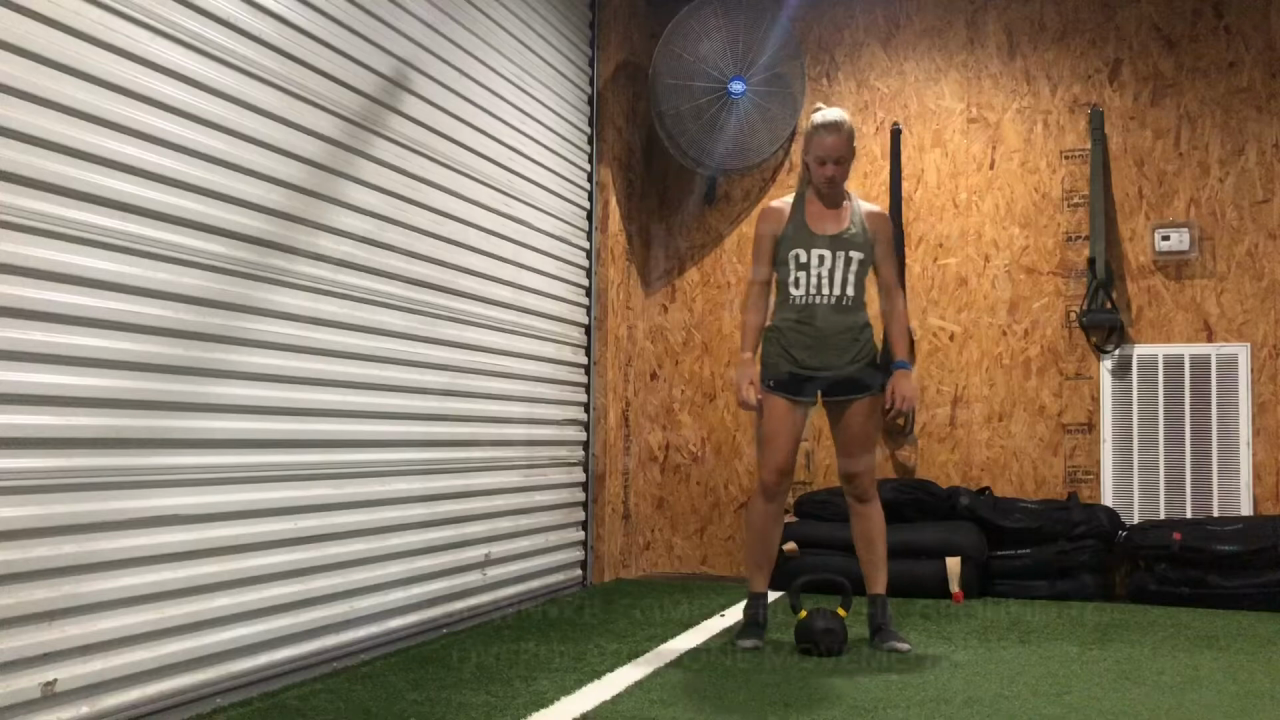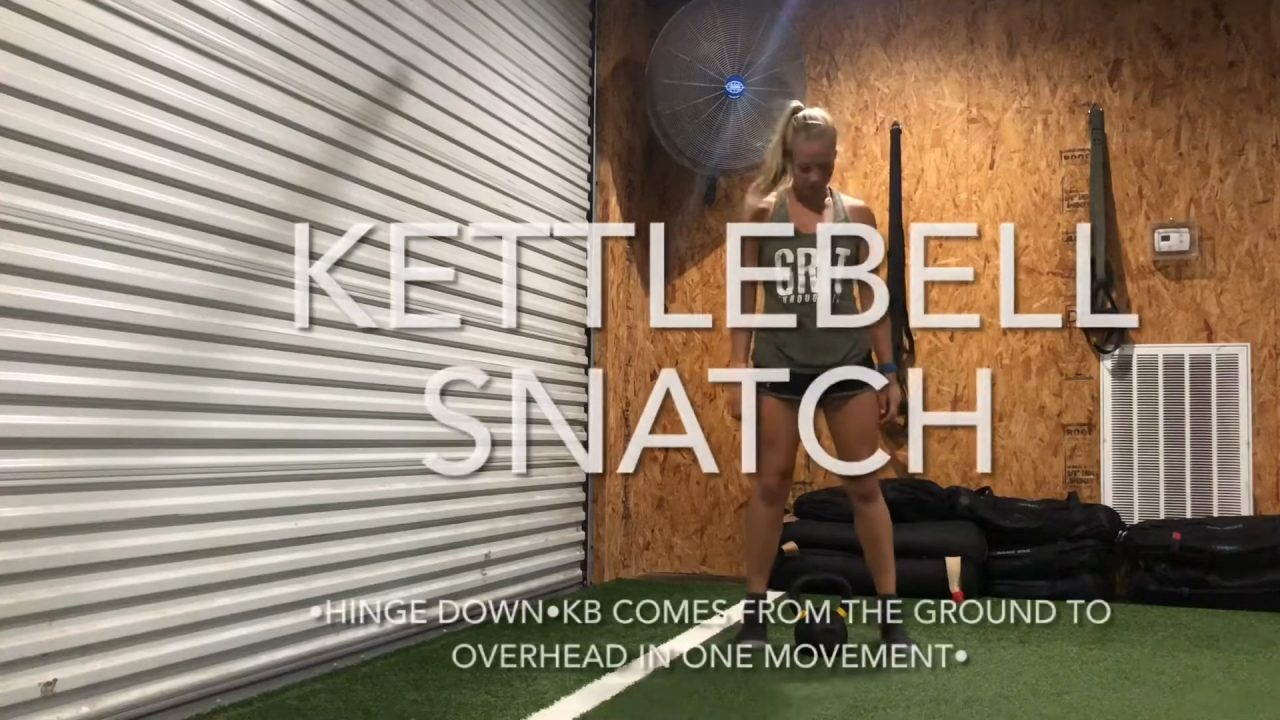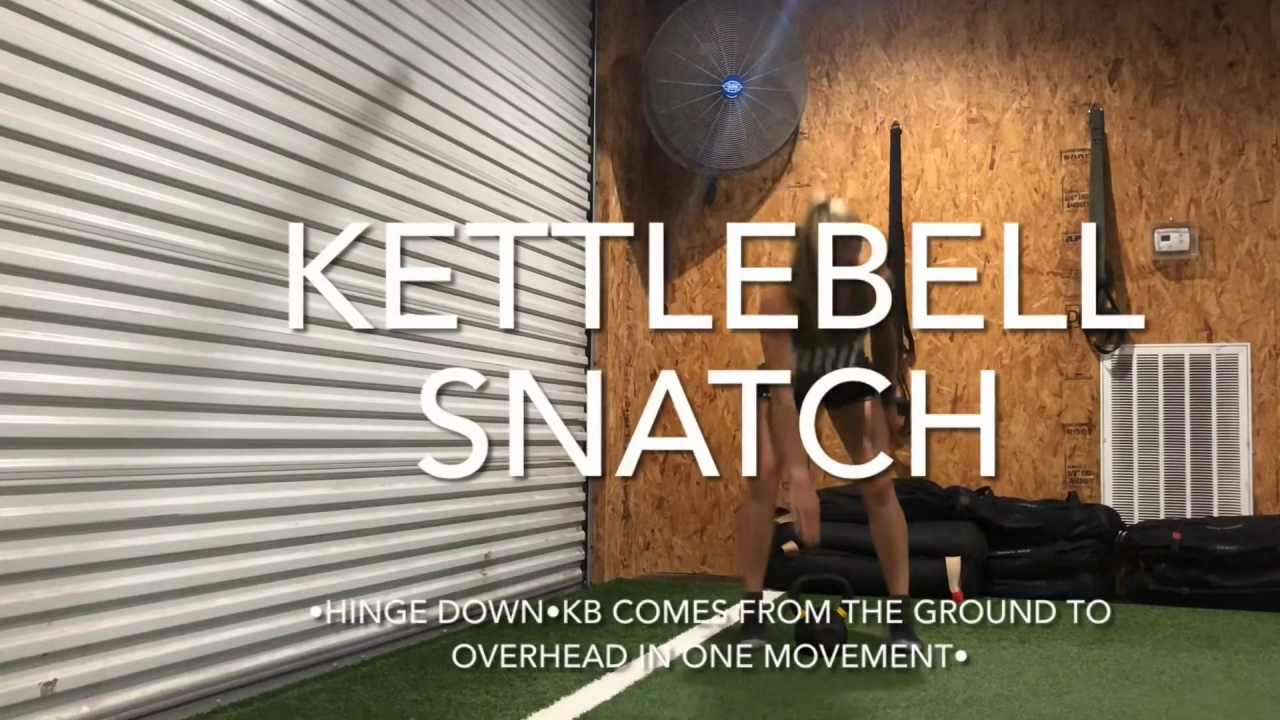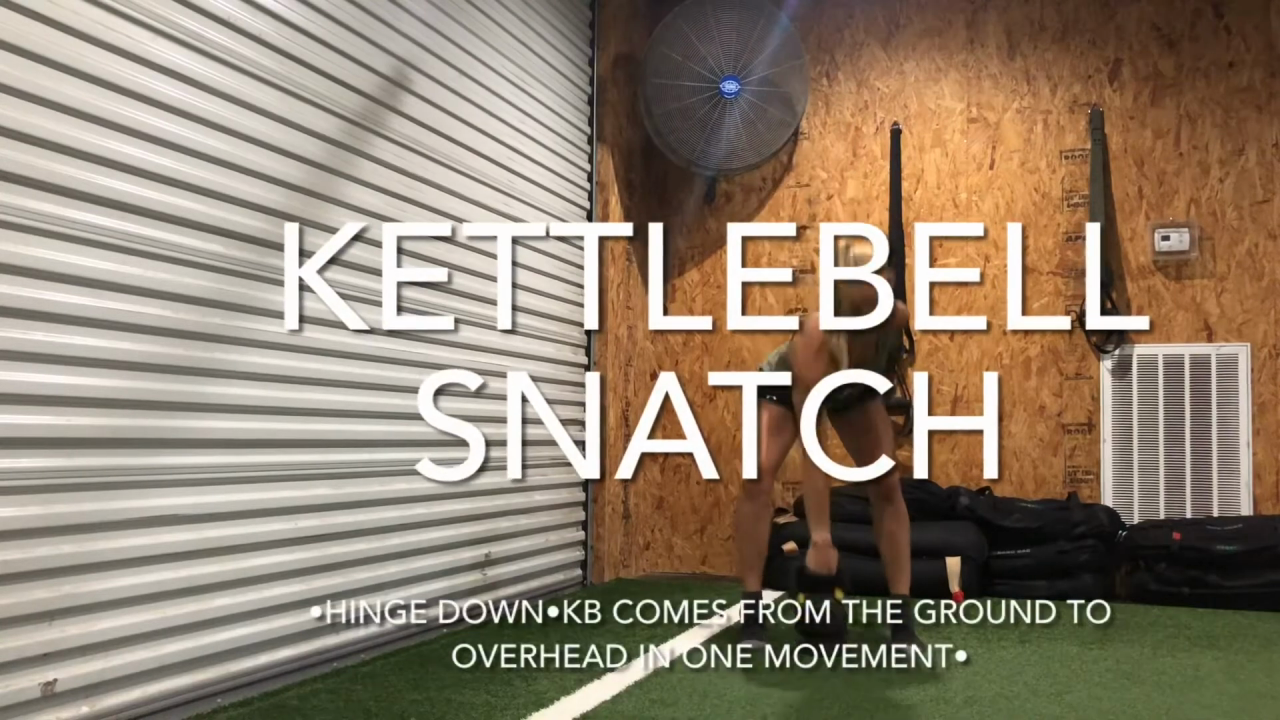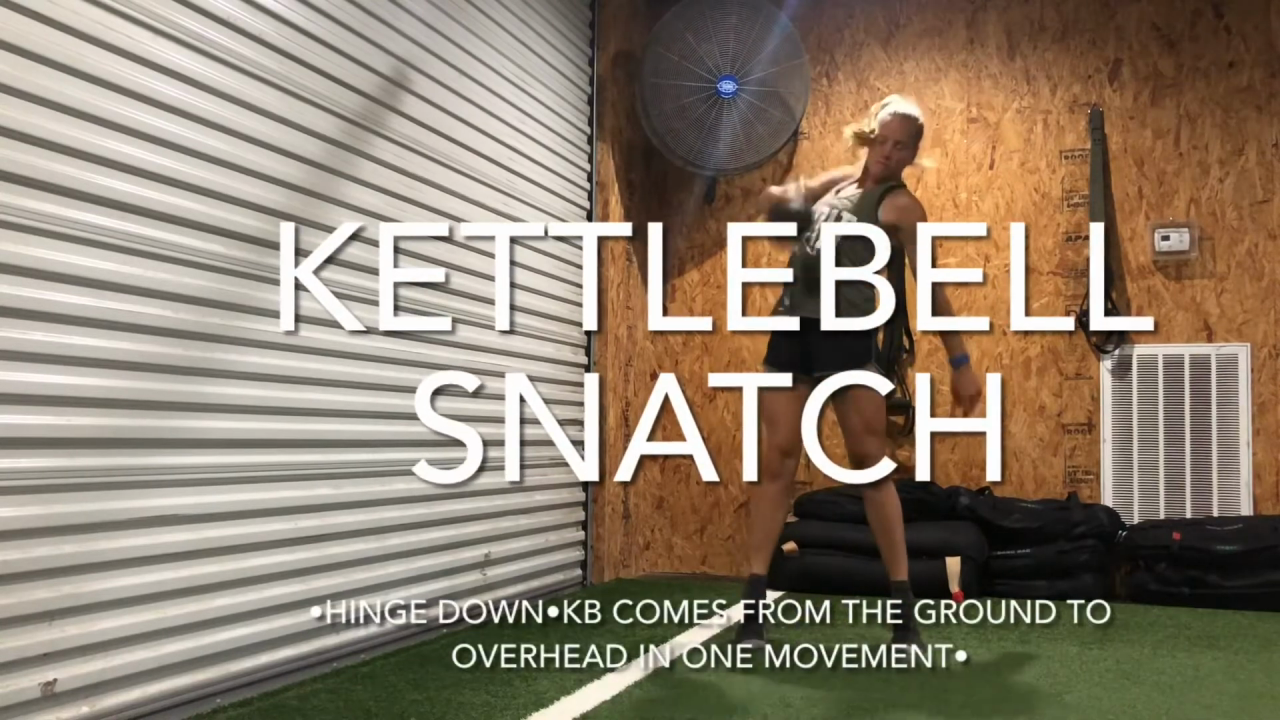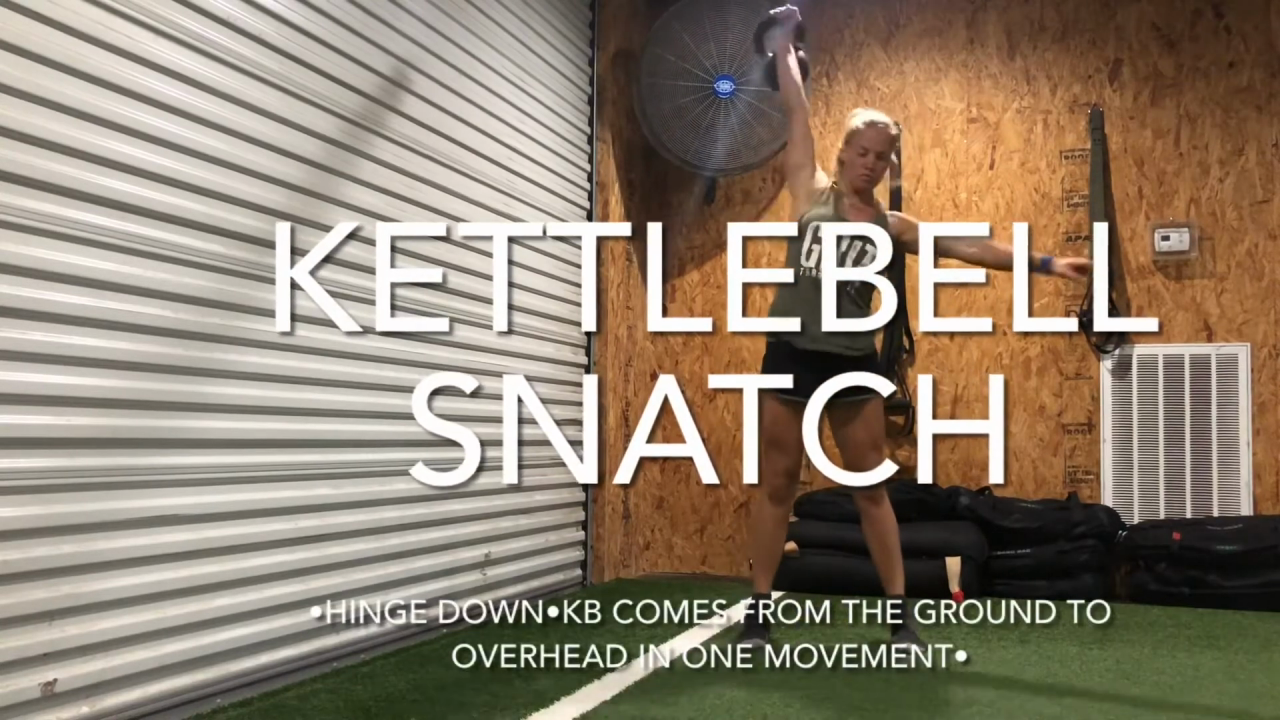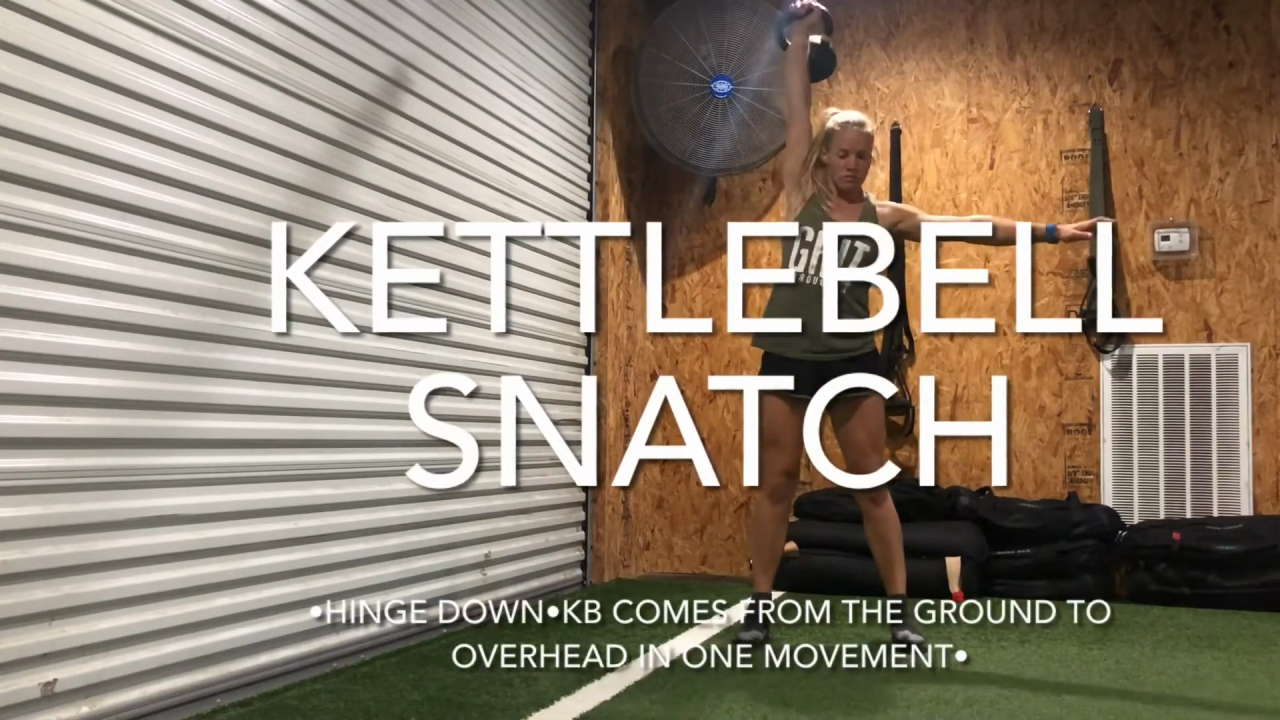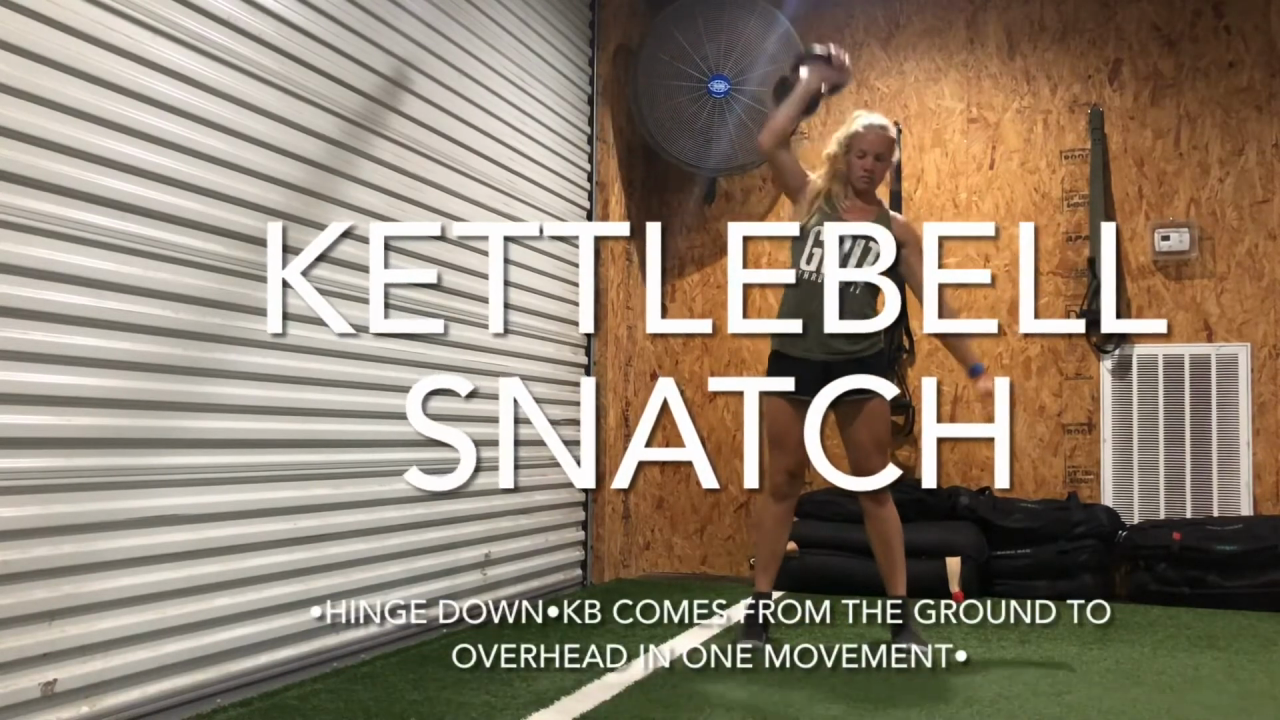
dt=0.5s
person 1, frame 1
left shoulder: (873, 220)
right shoulder: (776, 215)
left elbow: (892, 295)
right elbow: (757, 289)
left wrist: (902, 366)
right wrist: (746, 359)
left hip: (854, 365)
right hip: (786, 362)
left knee: (860, 484)
right knee: (771, 479)
left ankle: (879, 613)
right ankle: (755, 606)
person 1, frame 2
left shoulder: (857, 215)
right shoulder: (759, 213)
left elbow: (873, 297)
right elbow: (743, 295)
left wrist: (888, 370)
right wrist: (740, 367)
left hip: (847, 363)
right hip: (779, 363)
left knee: (864, 486)
right knee: (772, 484)
left ankle: (891, 614)
right ankle: (755, 610)
person 1, frame 3
left shoulder: (875, 280)
right shoulder: (781, 294)
left elbow: (885, 345)
right elbow: (781, 381)
left wrist: (886, 403)
right wrist: (798, 475)
left hip: (848, 377)
right hip: (788, 383)
left knee: (879, 480)
right knee: (762, 473)
left ankle: (900, 614)
right ankle: (753, 612)
person 1, frame 4
left shoulder: (896, 317)
right shoulder: (816, 339)
left wrist: (879, 396)
right wrist: (820, 535)
left hip: (853, 387)
right hip: (787, 386)
left knee: (886, 481)
right knee: (758, 472)
left ankle: (901, 614)
right ankle: (752, 611)
person 1, frame 5
left shoulder: (900, 206)
right shoulder: (842, 179)
left elbow: (931, 287)
right elbow: (789, 196)
left wrist: (960, 361)
right wrist: (785, 197)
left hip: (852, 342)
right hip: (792, 333)
left knee: (872, 467)
right knee: (776, 462)
left ankle: (902, 600)
right ankle: (755, 596)
person 1, frame 6
left shoulder: (893, 226)
right shoulder: (812, 191)
left elbow: (965, 247)
right elbow: (796, 112)
left wrist: (1043, 263)
left hip: (853, 360)
right hip: (790, 354)
left knee: (871, 487)
right knee: (777, 483)
left ankle: (898, 612)
right ankle: (759, 608)
person 1, frame 7
left shoulder: (885, 217)
right shoulder: (801, 193)
left elbow: (968, 227)
right elbow: (798, 113)
left wrist: (1050, 232)
left hip: (853, 361)
right hip: (787, 359)
left knee: (871, 486)
right knee: (776, 482)
left ankle: (900, 609)
right ankle: (759, 605)
person 1, frame 8
left shoulder: (899, 230)
right shoulder: (812, 197)
left elbow: (933, 304)
right elbow: (770, 144)
left wrist: (975, 369)
right wrist: (810, 84)
left hip: (864, 361)
right hip: (795, 357)
left knee: (874, 488)
right knee: (782, 482)
left ankle: (902, 616)
right ankle: (758, 610)
